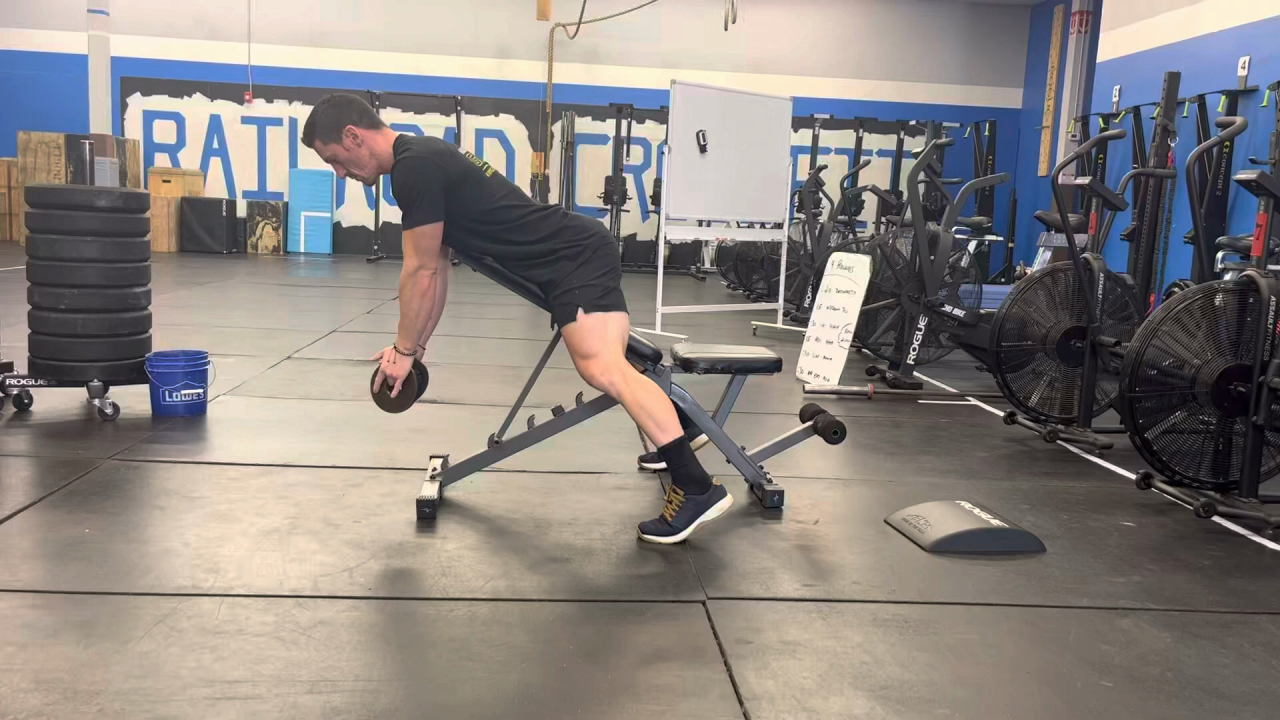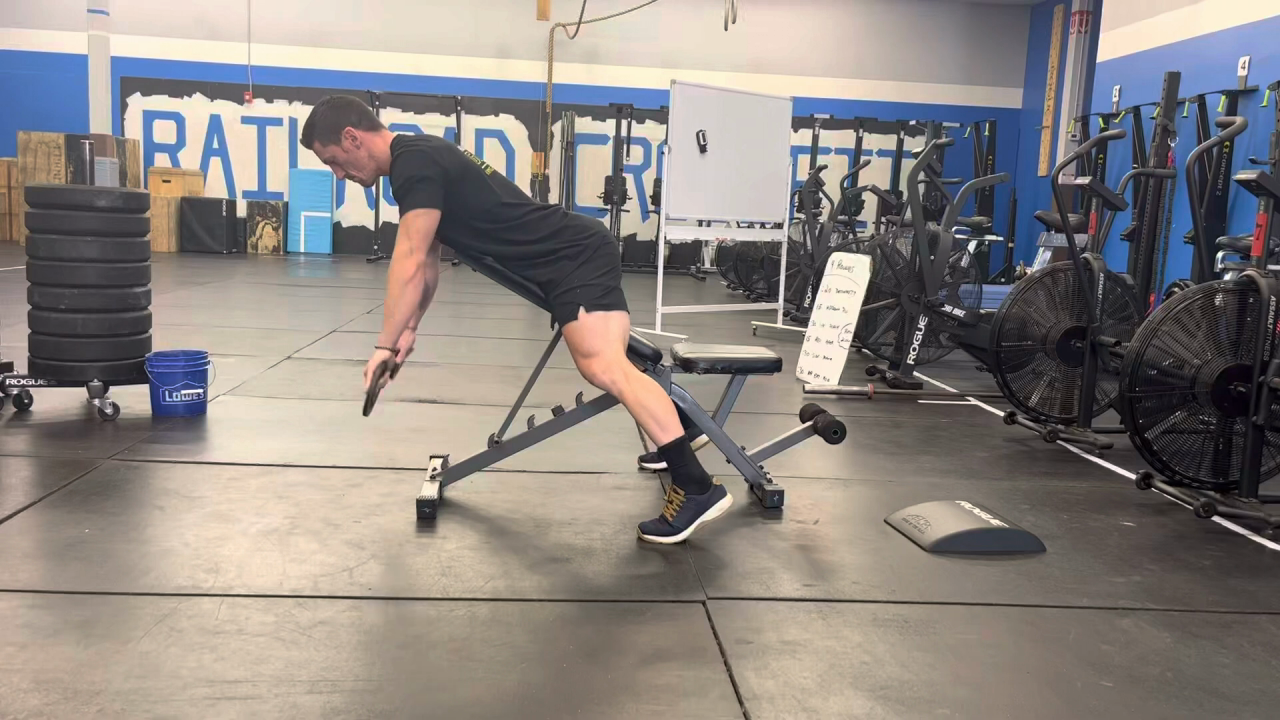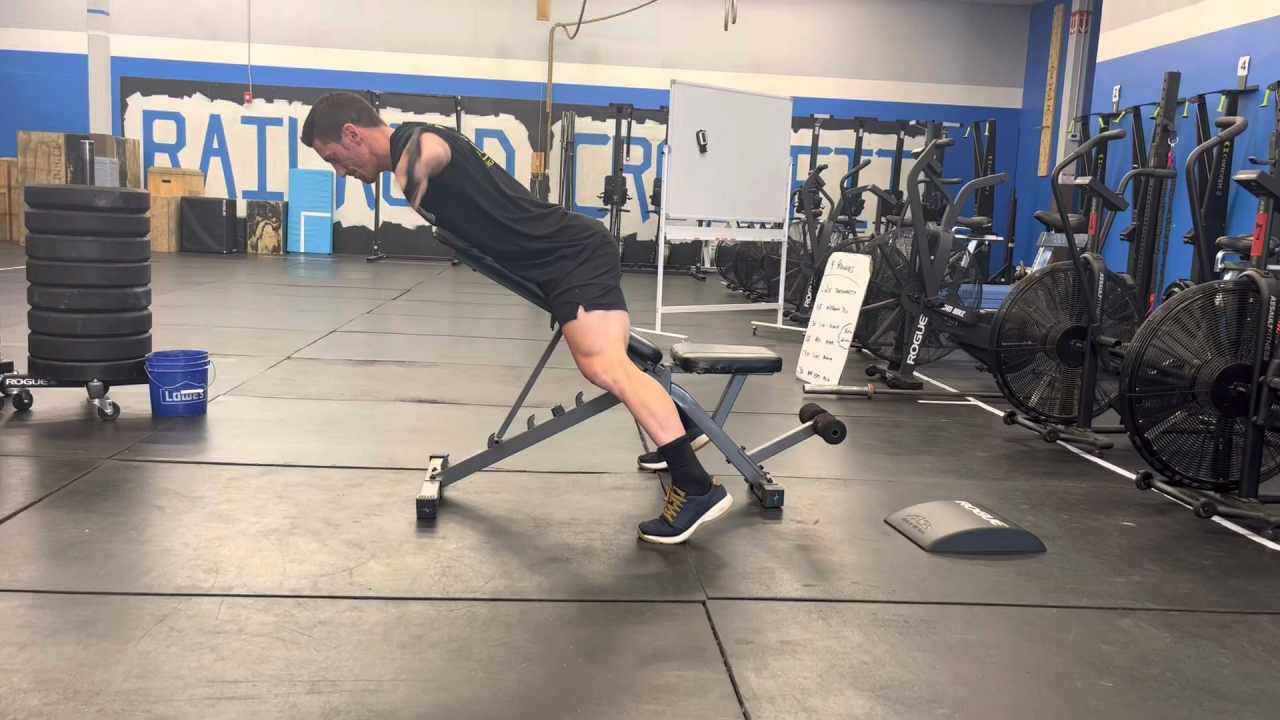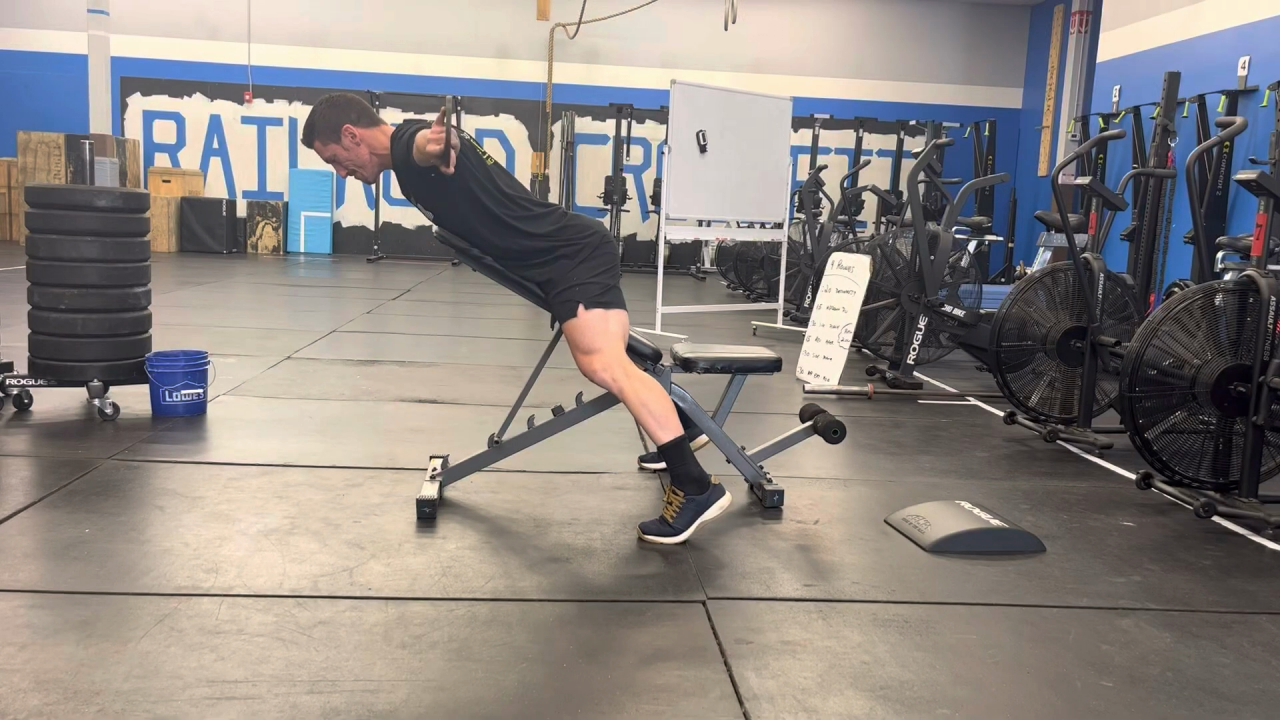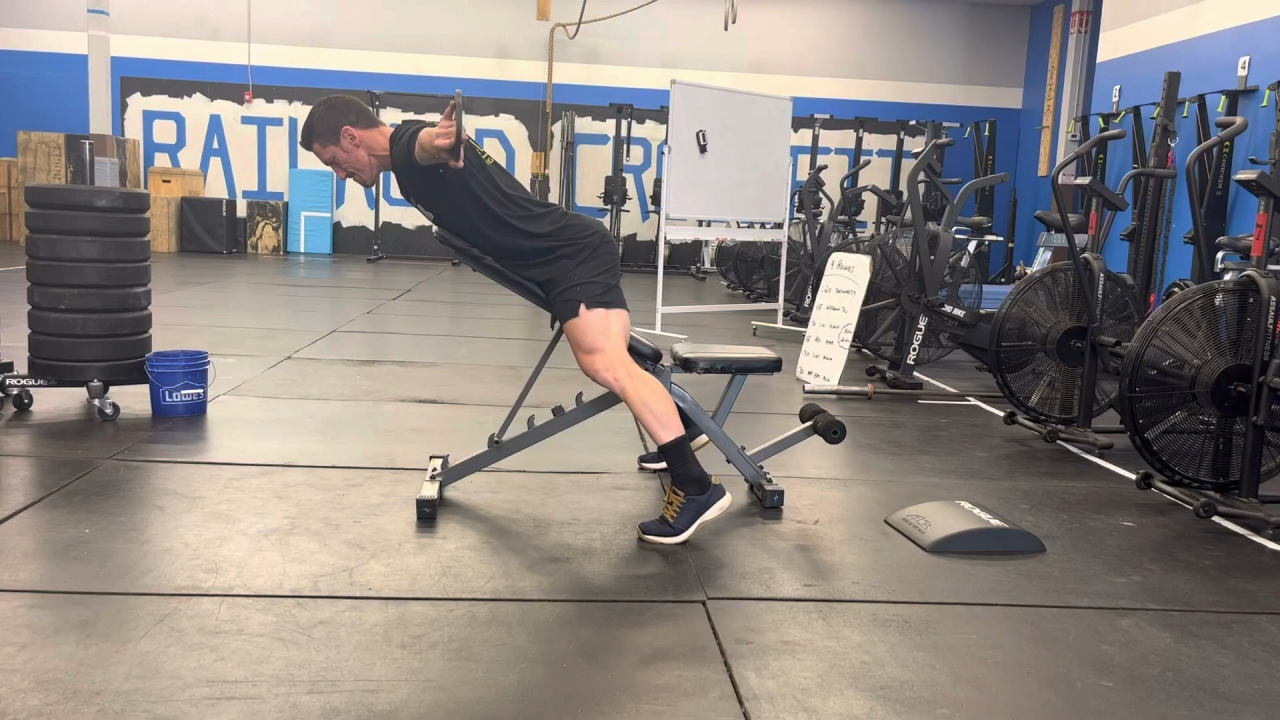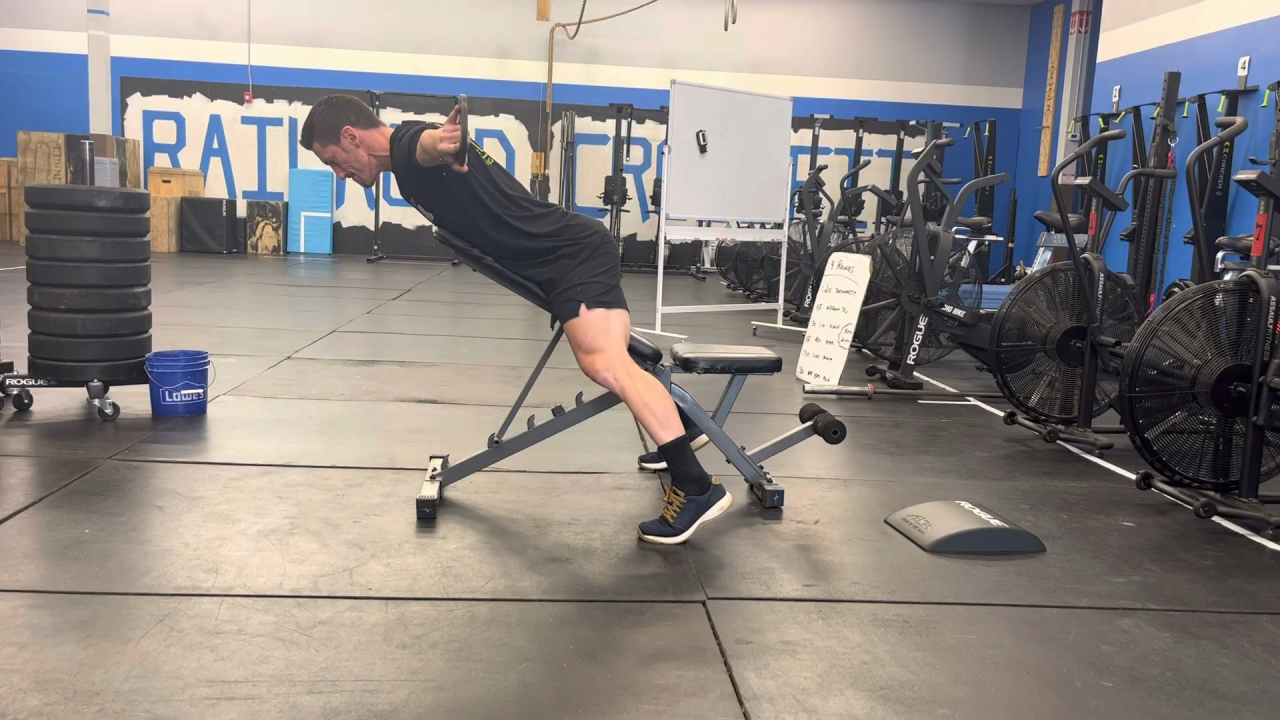
dt=0.4s
person 1, frame 1
left shoulder: (415, 168)
right shoulder: (421, 159)
left elbow: (420, 273)
right elbow: (434, 267)
left wrist: (403, 350)
right wrist: (416, 345)
left hip: (576, 257)
right hip: (573, 253)
left knee: (601, 368)
right knee: (607, 360)
left ankle: (696, 487)
right ankle: (680, 426)
person 1, frame 2
left shoulder: (413, 162)
right shoulder: (418, 158)
left elbow: (410, 261)
right elbow: (428, 256)
left wrist: (386, 342)
right wrist: (410, 327)
left hip: (576, 257)
right hip: (571, 253)
left knee: (602, 367)
right knee: (608, 359)
left ankle: (697, 486)
right ankle: (680, 426)
person 1, frame 3
left shoulder: (410, 140)
right shoulder: (410, 149)
left elbow: (432, 145)
left wrist: (417, 164)
left hip: (574, 255)
right hip: (569, 251)
left knee: (604, 366)
right knee: (609, 358)
left ankle: (696, 487)
right ankle: (681, 426)
person 1, frame 4
left shoulder: (410, 143)
right shoulder: (409, 156)
left elbow: (431, 142)
left wrist: (439, 143)
left hip: (573, 254)
right hip: (569, 251)
left knee: (602, 364)
right knee: (607, 355)
left ankle: (695, 486)
right ankle: (681, 426)
person 1, frame 5
left shoulder: (409, 143)
right shoulder: (409, 158)
left elbow: (430, 142)
left wrist: (442, 137)
left hip: (574, 254)
right hip: (569, 252)
left knee: (604, 363)
right knee: (609, 354)
left ankle: (695, 486)
right ankle: (680, 426)
person 1, frame 6
left shoulder: (408, 144)
right shoulder: (409, 159)
left elbow: (431, 143)
left wrist: (445, 141)
left hip: (574, 254)
right hip: (568, 252)
left knee: (604, 363)
right knee: (608, 355)
left ankle: (696, 487)
right ankle: (682, 426)
